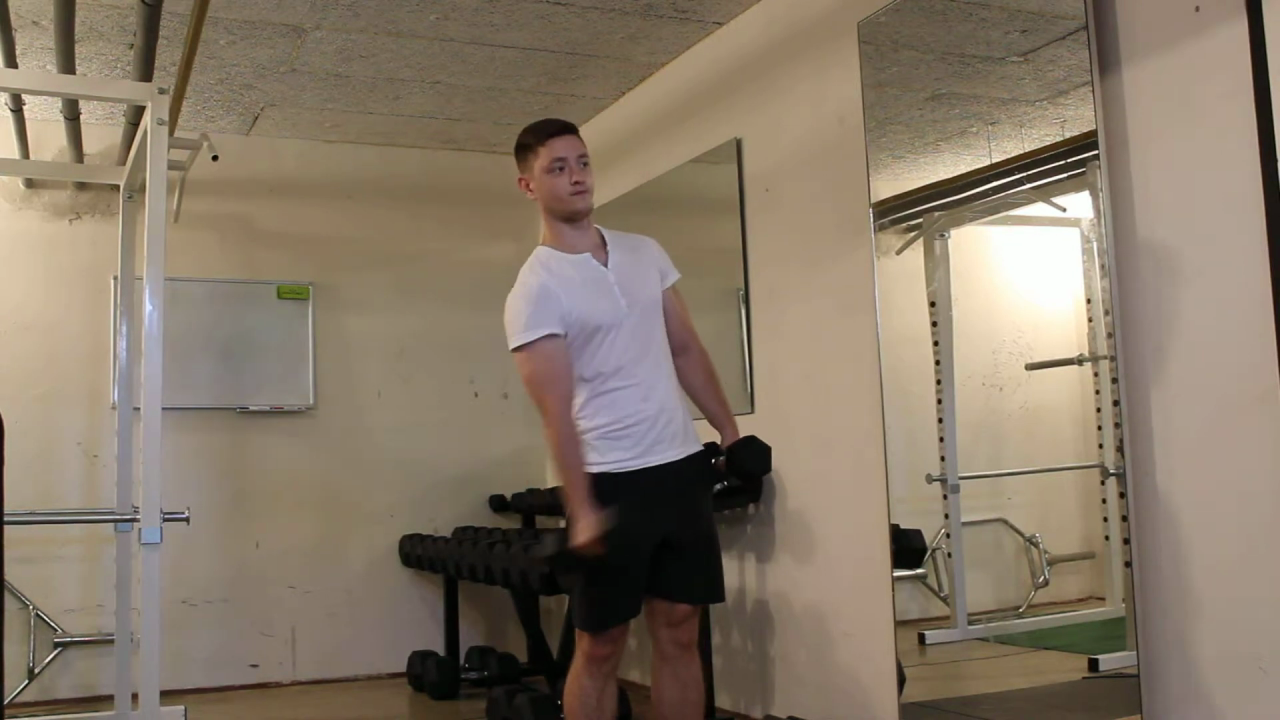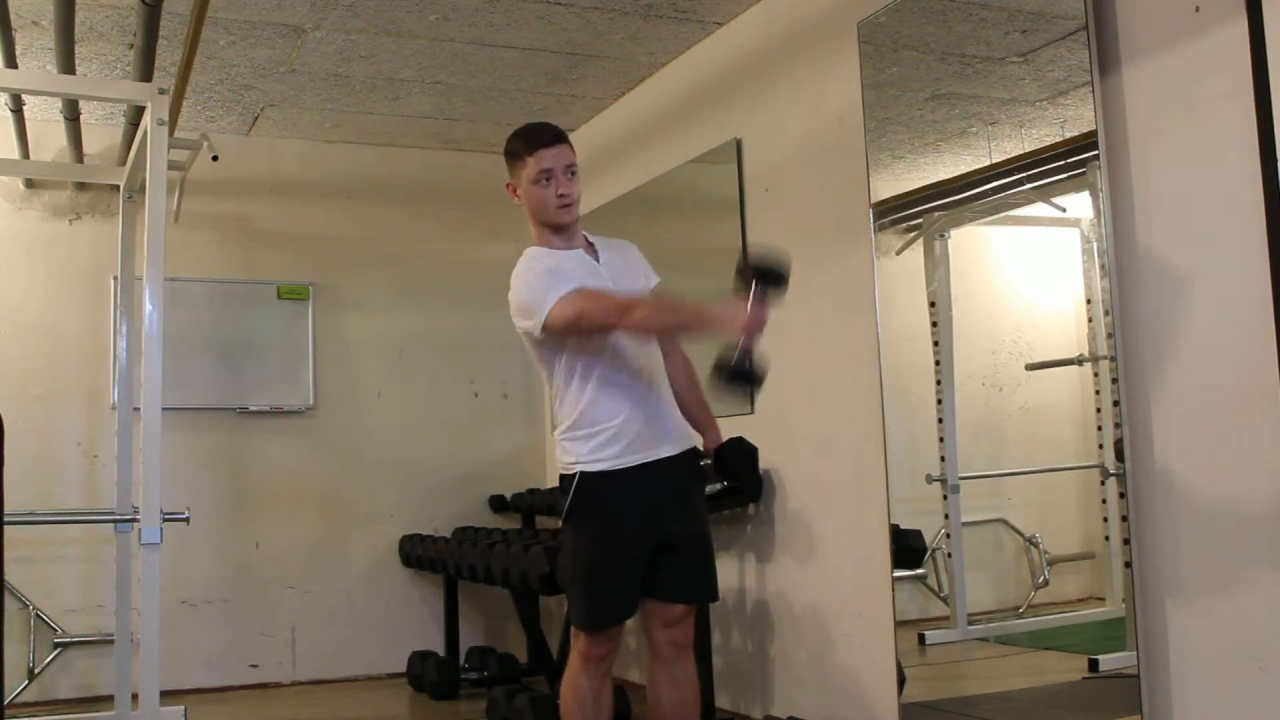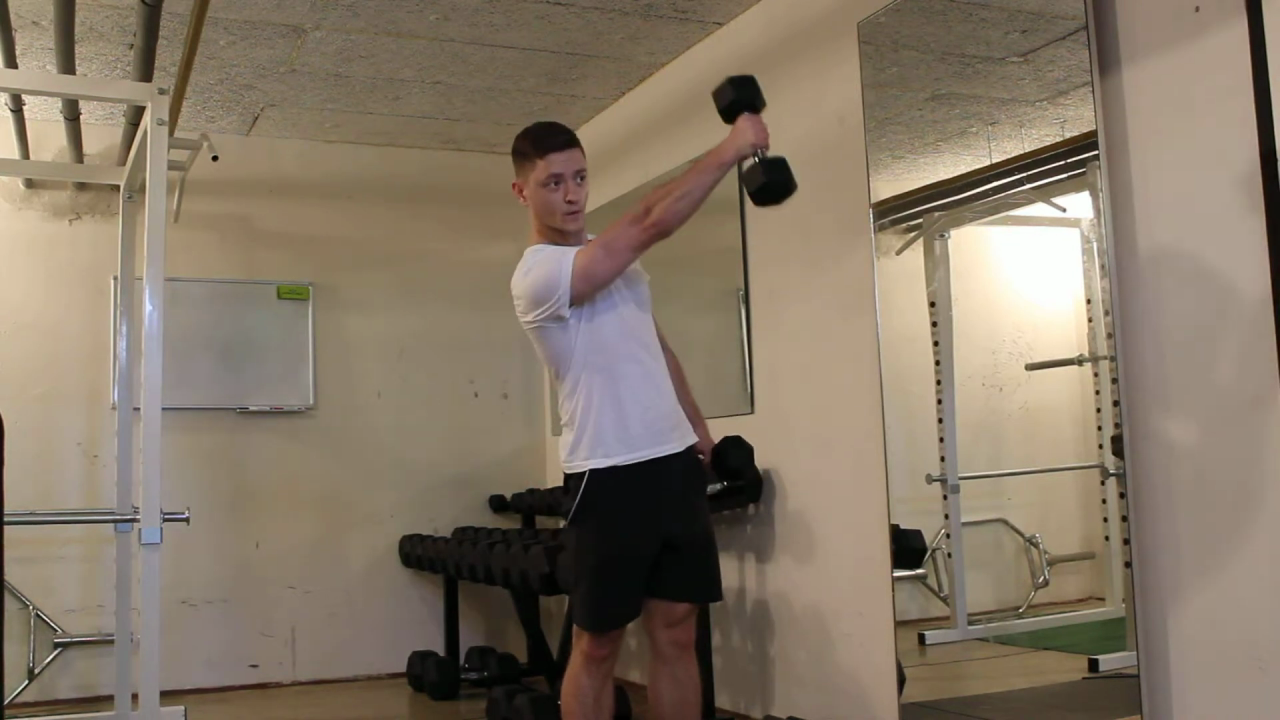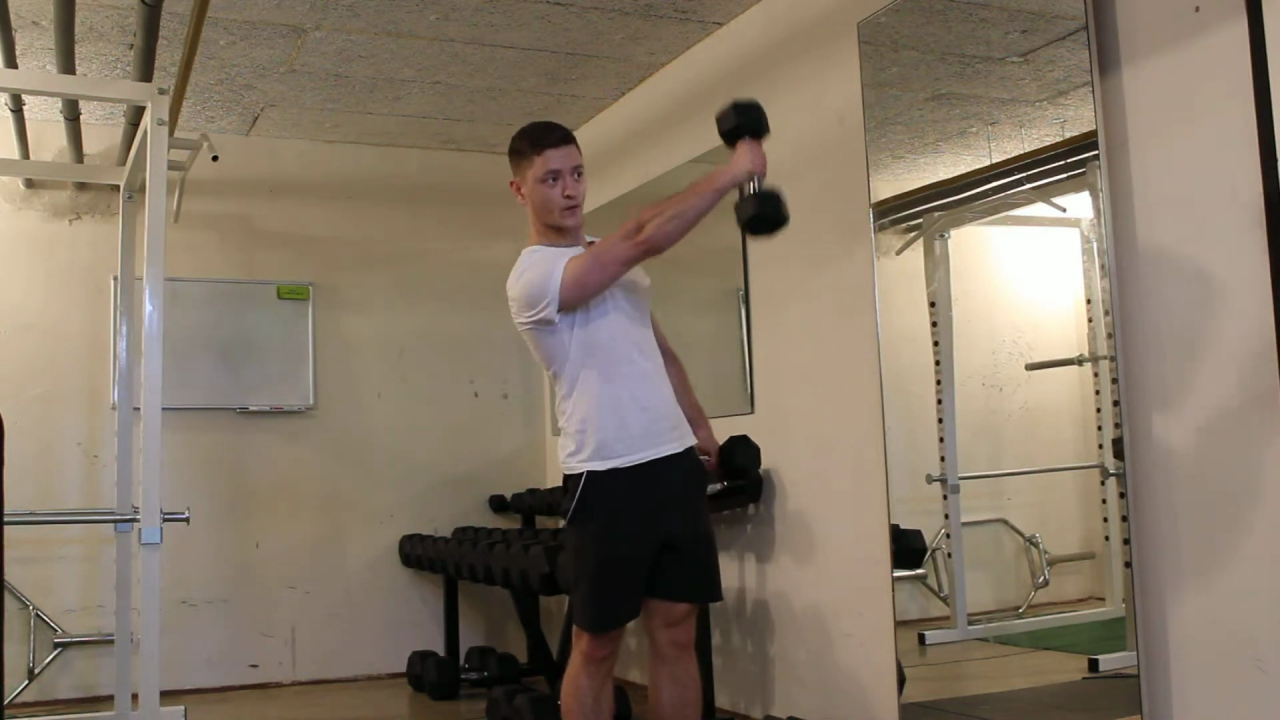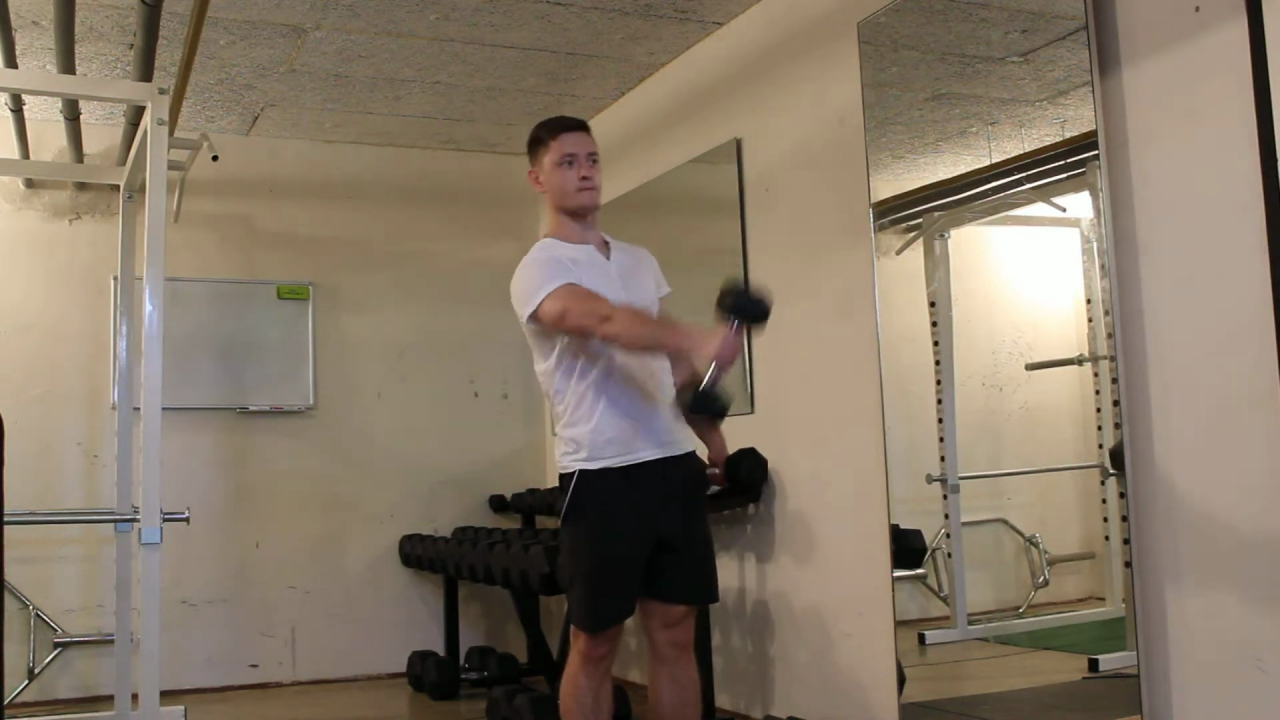
dt=0.3s
person 1, frame 1
left shoulder: (644, 252)
right shoulder: (536, 290)
left elbow: (686, 350)
right elbow: (556, 413)
left wrist: (728, 429)
right wrist: (581, 507)
left hip: (681, 467)
right hip: (610, 481)
left knee: (680, 633)
right knee: (600, 646)
person 1, frame 2
left shoulder: (620, 255)
right shoulder: (534, 282)
left elbow: (668, 352)
right elbow: (629, 314)
left wrist: (710, 430)
right wrist: (718, 317)
left hip: (672, 464)
right hip: (604, 479)
left knee: (674, 632)
right knee: (595, 645)
person 1, frame 3
left shoulder: (615, 254)
right shoulder: (540, 275)
right elbow: (650, 222)
left wrist: (699, 429)
right wrist: (731, 149)
left hip: (674, 462)
right hip: (609, 477)
left knee: (676, 630)
right knee: (597, 645)
person 1, frame 4
left shoulder: (616, 259)
right shoulder: (534, 276)
right elbow: (643, 237)
left wrist: (703, 431)
right wrist: (728, 175)
left hip: (674, 464)
right hip: (608, 478)
left knee: (676, 632)
right knee: (597, 645)
person 1, frame 5
left shoulder: (639, 259)
right shoulder: (538, 271)
right elbow: (608, 321)
left wrist: (714, 441)
right wrist: (695, 335)
left hip: (672, 466)
right hip: (601, 477)
left knee: (675, 633)
right knee: (595, 644)
